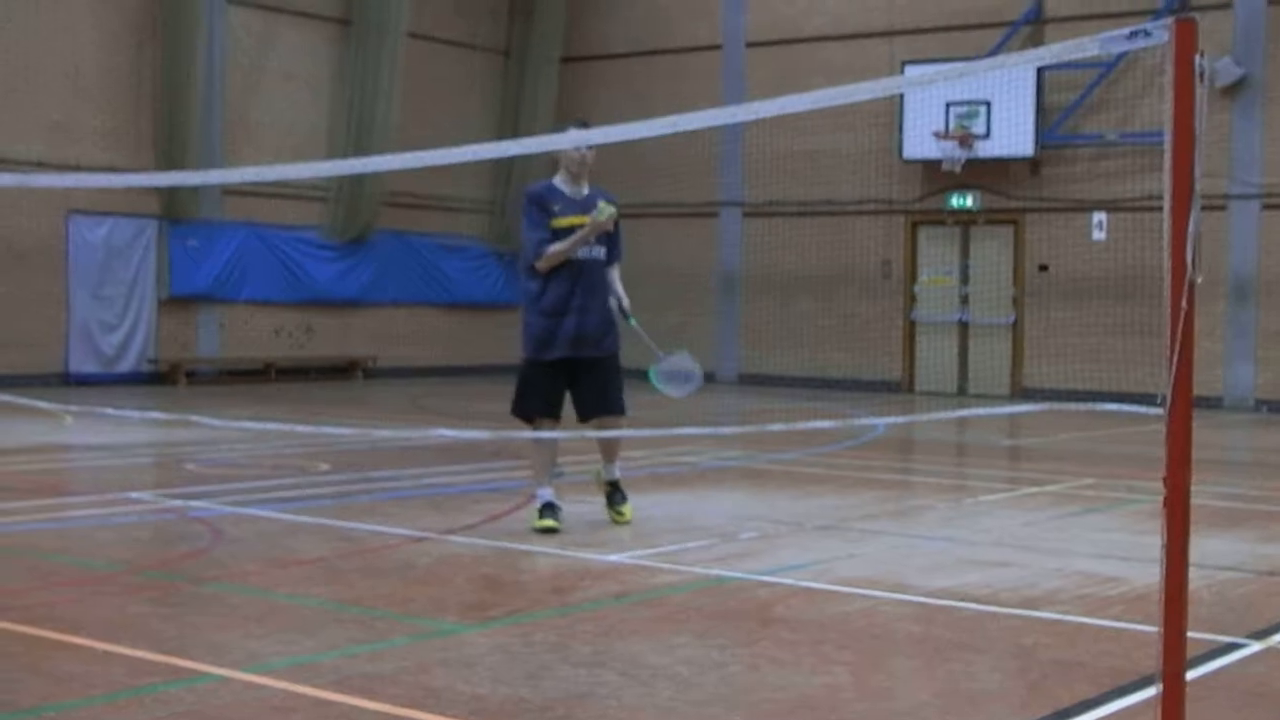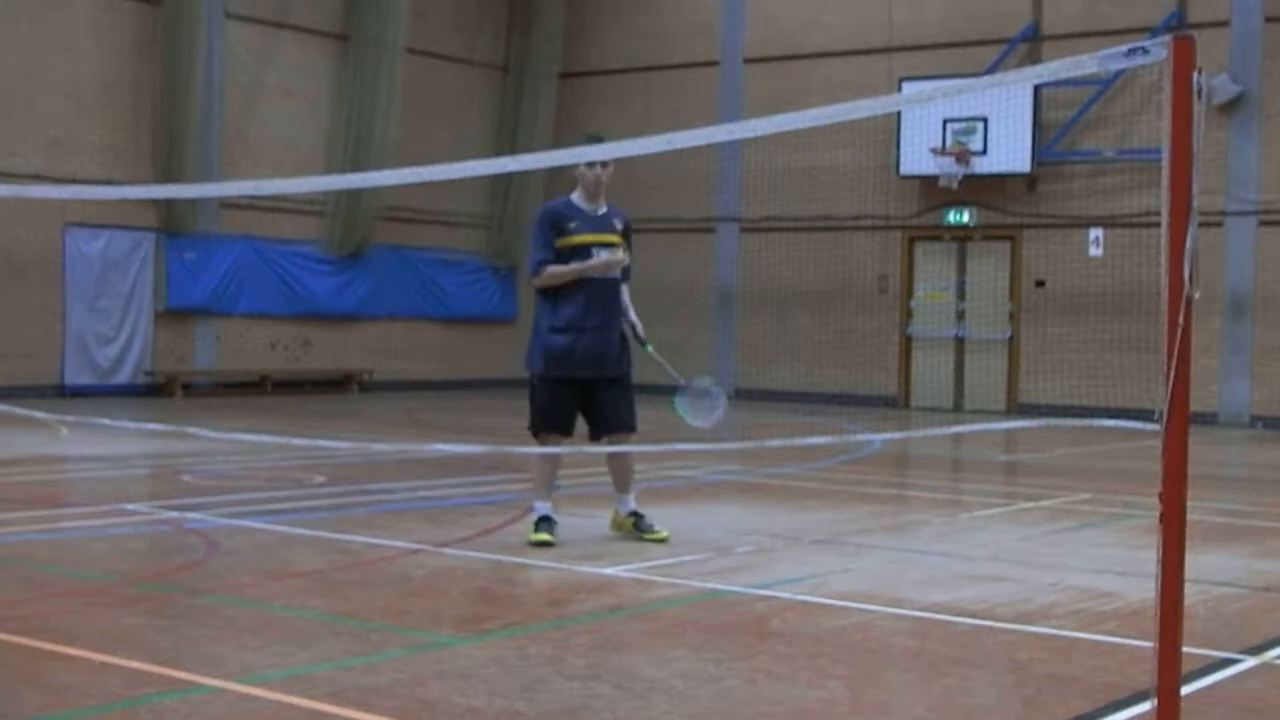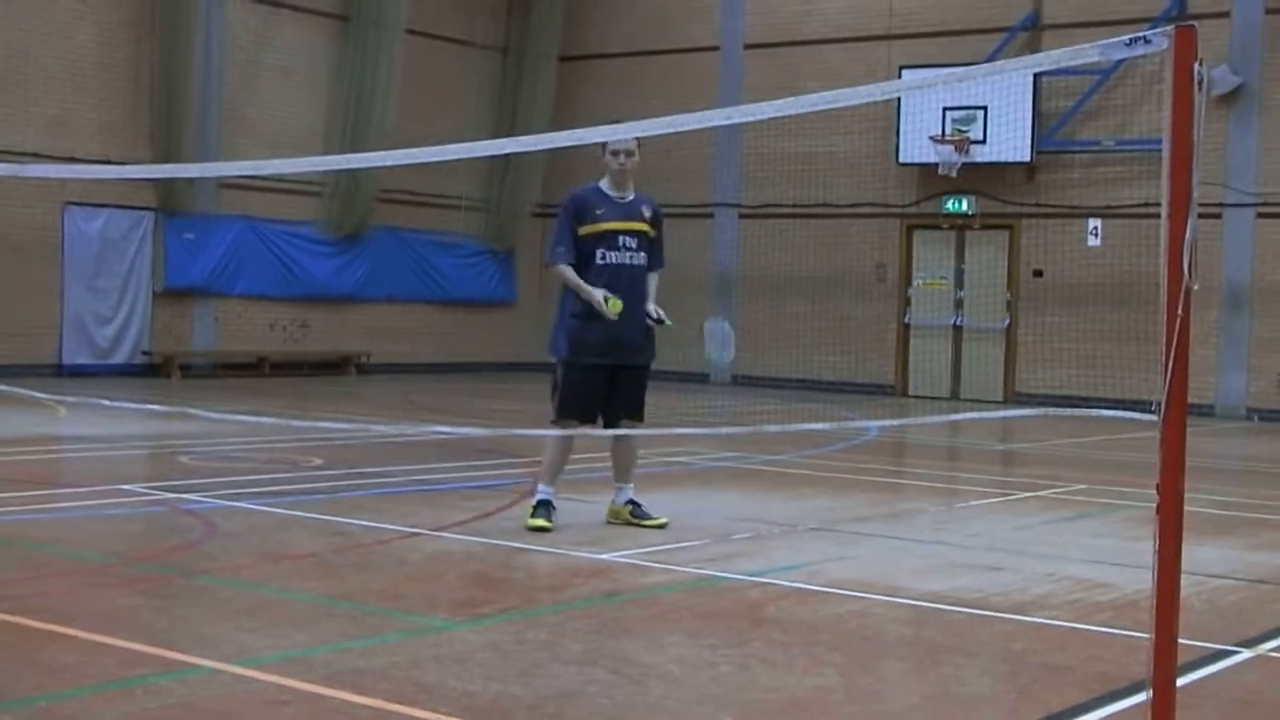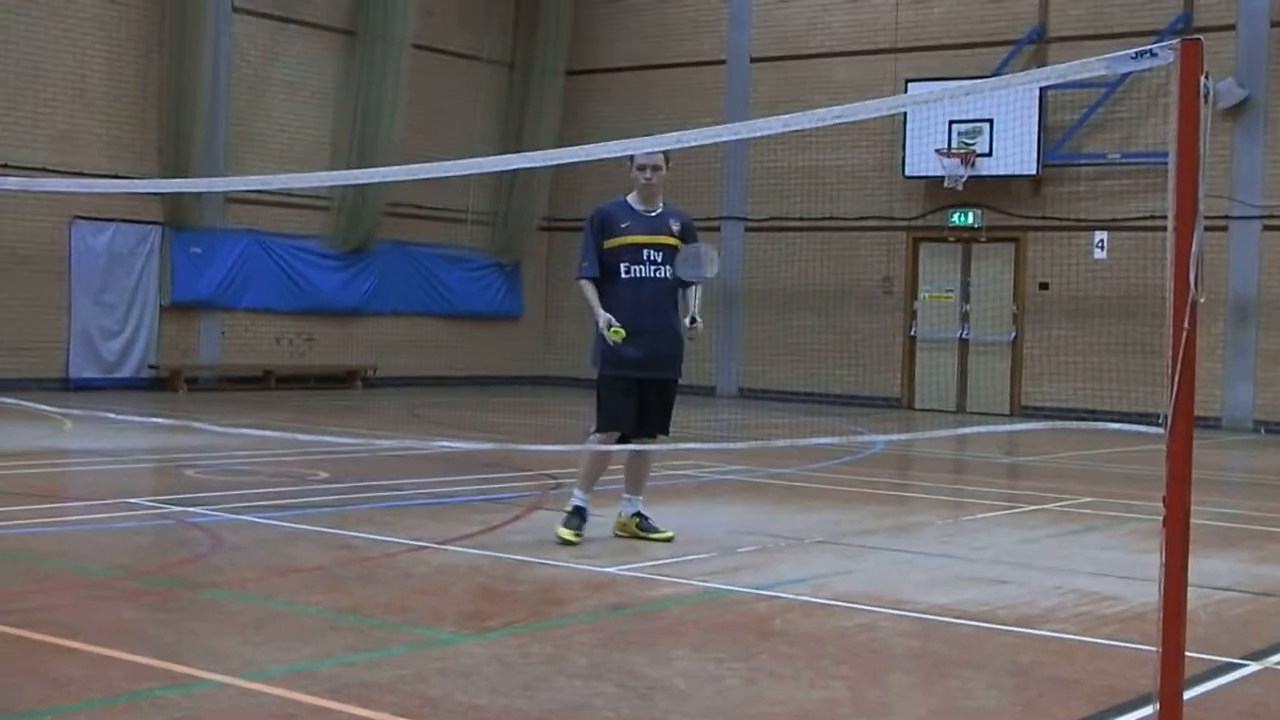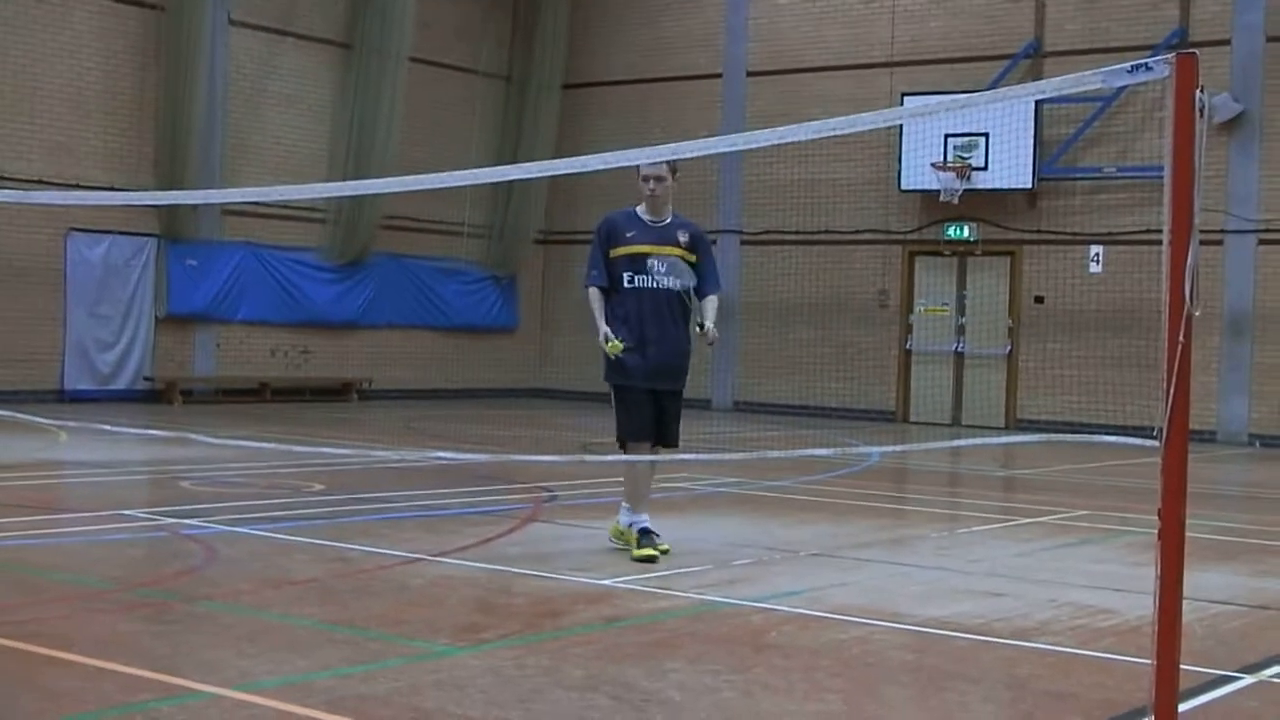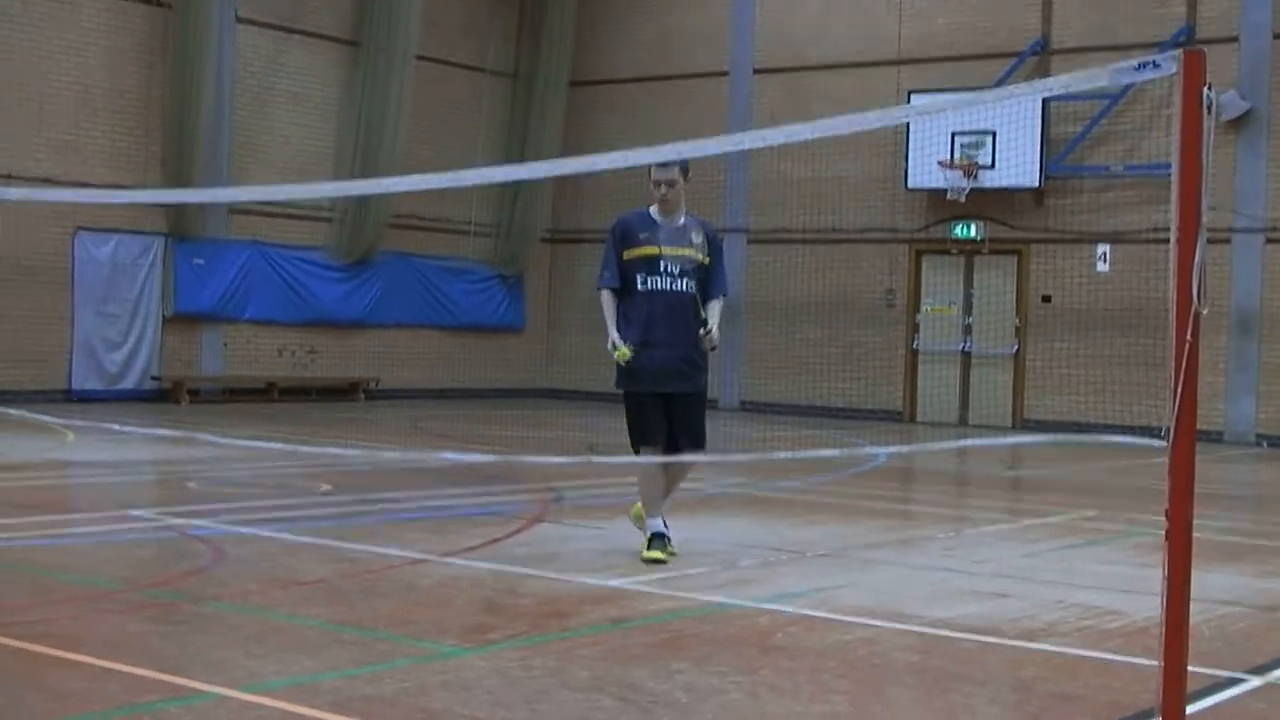
dt=0.2s
person 1, frame 1
left shoulder: (604, 202)
right shoulder: (538, 197)
right elbow: (542, 259)
left wrist: (619, 291)
right wrist: (587, 232)
left hip: (597, 329)
right hip: (549, 329)
left knee: (610, 414)
right knee: (545, 418)
left ankle: (610, 478)
right ankle: (546, 501)
person 1, frame 2
left shoulder: (619, 222)
right shoulder: (554, 214)
right elbow: (540, 275)
left wrist: (630, 314)
right wrist: (591, 265)
left hip: (609, 349)
right hip: (560, 346)
left knee: (621, 432)
right knee: (551, 433)
left ankle: (627, 513)
right ankle: (543, 515)
person 1, frame 3
left shoulder: (649, 210)
right shoulder: (580, 202)
right elbow: (559, 264)
left wrist: (650, 302)
right wrist: (589, 292)
left hip: (633, 337)
right hip: (585, 335)
left knee: (628, 420)
right knee: (570, 418)
left ankle: (623, 501)
right ankle: (543, 498)
person 1, frame 4
left shoulder: (680, 224)
right shoulder: (606, 216)
left elbow: (690, 281)
right elbow: (586, 276)
left wrist: (690, 315)
right wrist: (599, 313)
left hip: (663, 348)
right hip: (619, 347)
left knee: (648, 434)
right knee: (609, 429)
left ankle: (631, 513)
right ankle: (577, 506)
person 1, frame 5
left shoulder: (691, 235)
right shoulder: (613, 226)
left elbow: (708, 289)
right elbow: (595, 284)
left wrist: (708, 322)
right wrist: (601, 324)
left hip: (670, 358)
right hip: (628, 355)
left knee: (655, 445)
right knee: (636, 442)
left ankle: (629, 521)
right ankle: (637, 527)
person 1, frame 6
left shoulder: (705, 235)
right shoulder: (626, 227)
left elbow: (714, 294)
right elbow: (608, 287)
left wrist: (712, 325)
right wrist: (612, 330)
left hip: (688, 362)
right hip: (640, 360)
left knee: (688, 450)
right knee: (651, 447)
left ankle: (650, 509)
right ankle: (654, 530)
